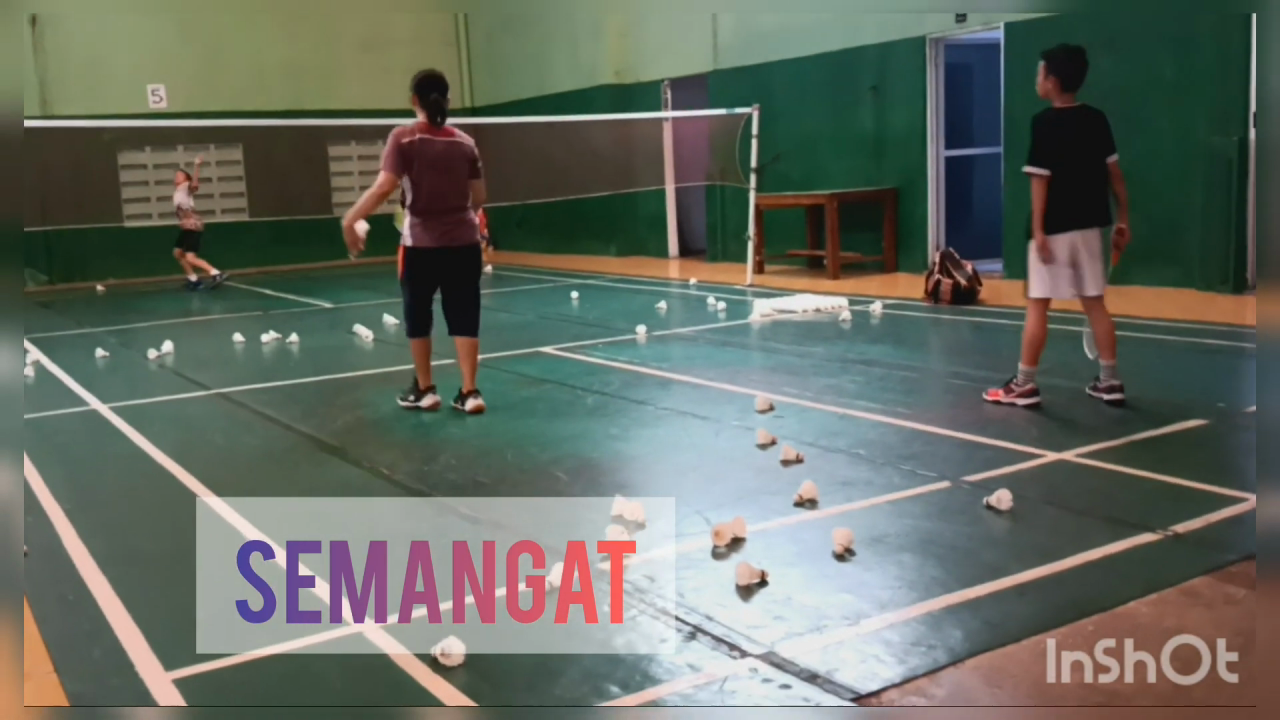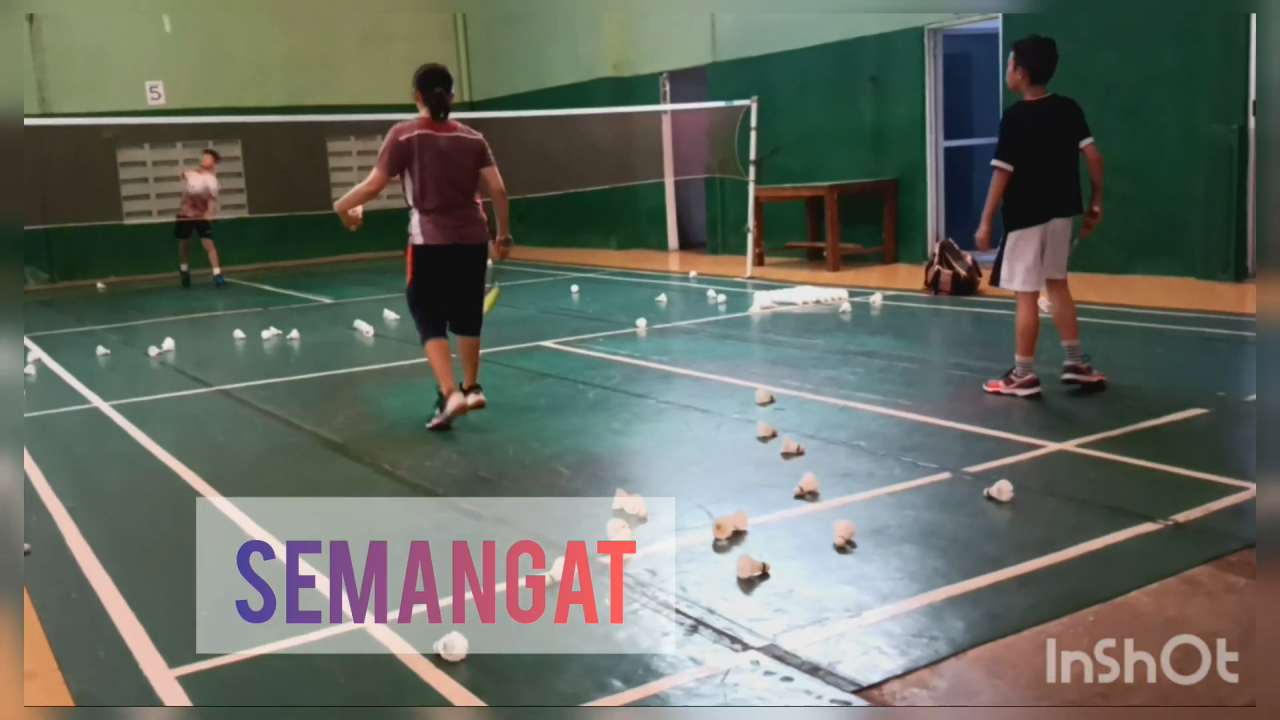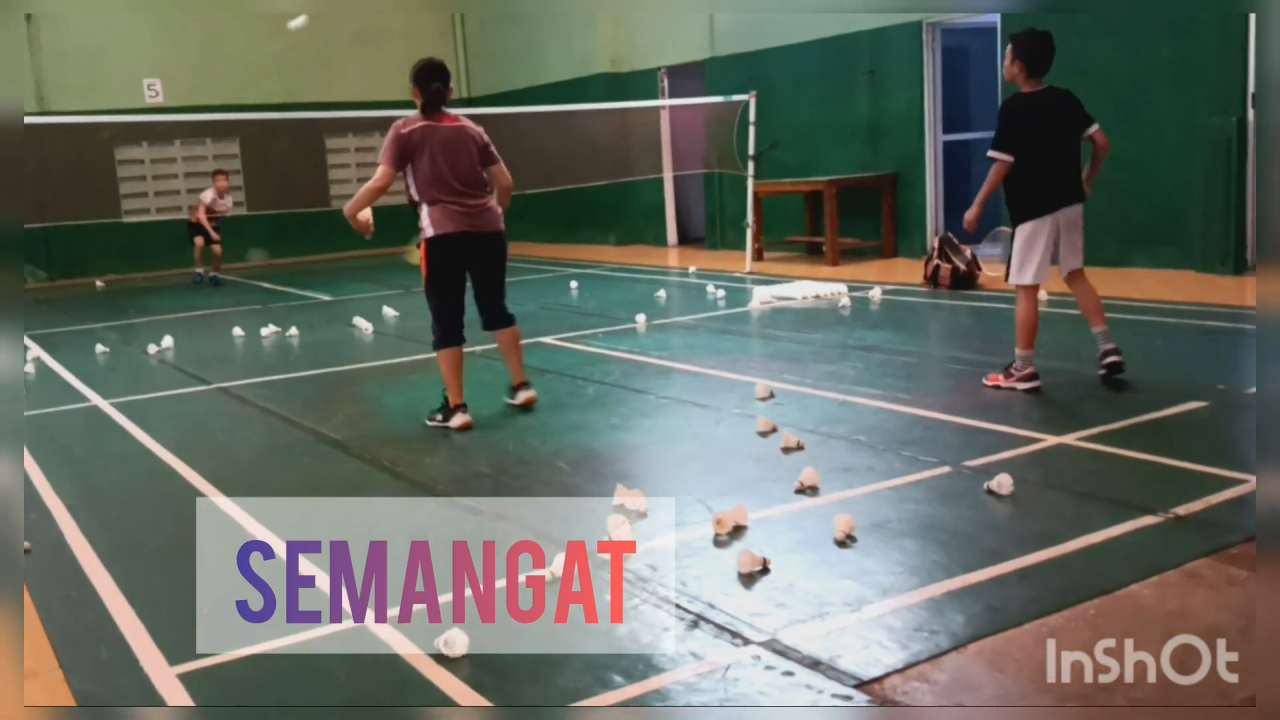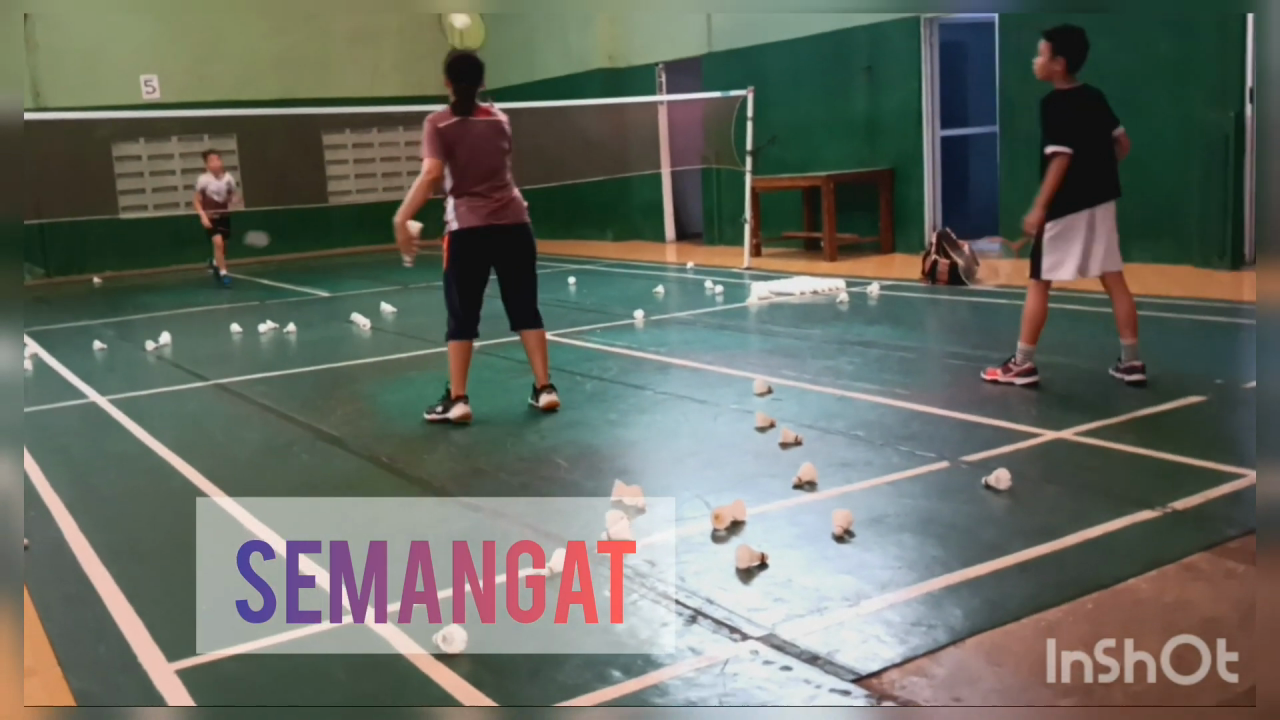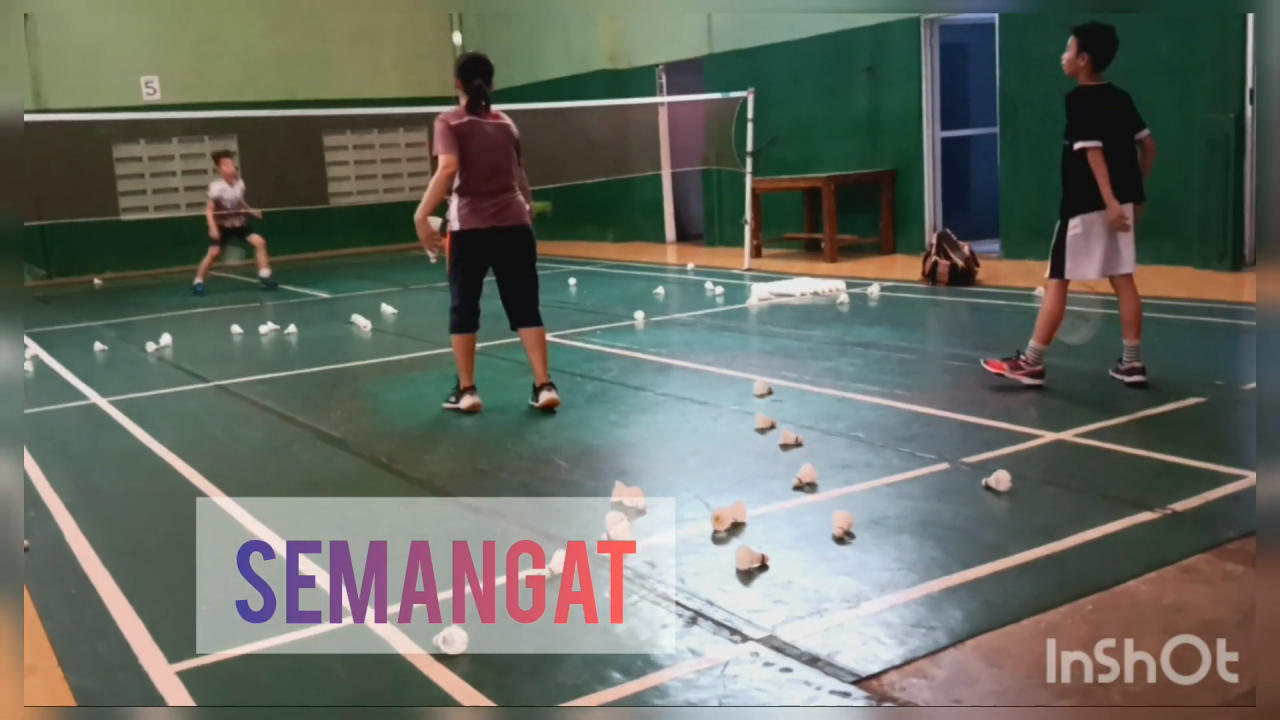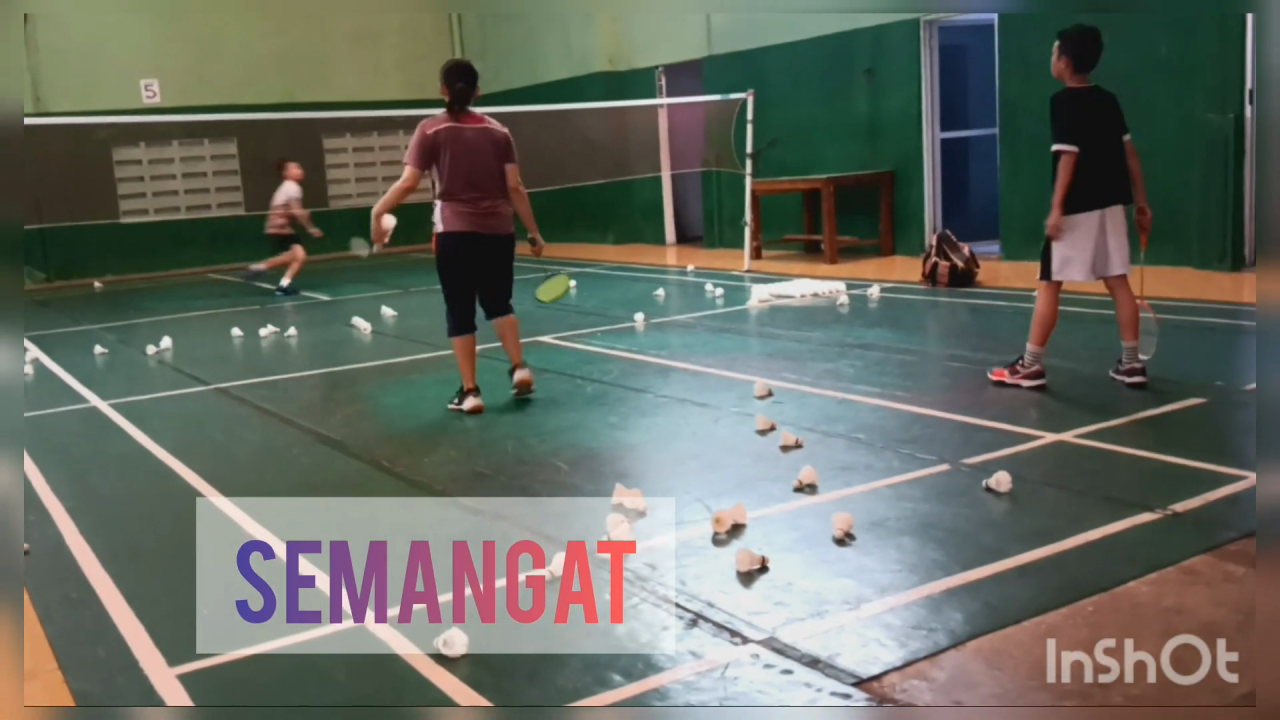
dt=0.3s
person 1, frame 1
left shoulder: (1045, 122)
right shoulder: (1097, 120)
left elbow: (1040, 180)
right elbow: (1114, 173)
left wrist: (1039, 231)
right wrist: (1122, 220)
left hip: (1055, 229)
right hip: (1090, 225)
left knee: (1038, 304)
right knee: (1094, 302)
left ankle: (1024, 384)
right ankle: (1110, 381)
person 1, frame 2
left shoulder: (1015, 117)
right shoulder: (1069, 109)
left elbow: (1002, 173)
right elbow: (1095, 157)
left wrist: (985, 222)
right wrist: (1095, 203)
left hip: (1025, 217)
right hip: (1063, 211)
left knee: (1026, 294)
right knee: (1057, 284)
left ankle: (1024, 376)
right ankle: (1074, 361)
person 1, frame 3
left shoulder: (1013, 108)
right shoulder: (1067, 100)
left elbow: (1002, 164)
right elbow: (1101, 142)
left wrist: (977, 206)
right wrist: (1086, 180)
left hip: (1032, 208)
right hip: (1069, 202)
left knee: (1026, 288)
right knee: (1076, 276)
left ankle: (1022, 369)
right ankle: (1107, 347)
person 1, frame 4
left shoulder: (1053, 103)
right shoulder: (1095, 98)
left elbow: (1060, 158)
right elbow: (1123, 143)
left wrist: (1038, 207)
left hip: (1067, 207)
right hip: (1103, 201)
left knee: (1039, 284)
right knee: (1114, 280)
left ankle: (1022, 363)
right ankle: (1131, 361)
person 1, frame 5
left shoulder: (1079, 99)
right shoulder: (1121, 98)
left elbow: (1093, 152)
right elbow: (1149, 147)
left wrist: (1110, 201)
right wrist: (1133, 191)
left hip: (1086, 206)
right hip: (1123, 201)
left knee: (1057, 282)
right knee: (1124, 280)
left ankle: (1032, 362)
right ankle: (1132, 362)
person 1, frame 6
left shoulder: (1064, 102)
right shoulder: (1108, 101)
left elbow: (1068, 156)
right elbow: (1129, 154)
left wrist: (1055, 208)
right wrist: (1140, 201)
left hip: (1078, 208)
right hip: (1111, 204)
left knee: (1050, 284)
right knee: (1118, 282)
left ankle: (1031, 365)
right ankle: (1132, 363)
person 2, frame 1
left shoulder: (403, 138)
right shoulder: (465, 142)
left elbow: (383, 188)
right elbow: (479, 197)
left wrist: (350, 220)
left hip: (422, 242)
right hip: (465, 241)
left knee: (418, 316)
right knee: (464, 315)
left ankle: (424, 389)
right ankle: (470, 392)
person 2, frame 2
left shoulder: (404, 135)
right shoulder: (472, 138)
left elbow: (374, 184)
right elbow: (498, 189)
left wrist: (342, 205)
right wrist: (503, 232)
left hip: (430, 242)
right hip: (472, 239)
left knee: (430, 320)
right knee: (468, 316)
left ankle: (450, 395)
right ankle: (471, 388)
person 2, frame 3
left shoulder: (405, 130)
right shoulder: (471, 130)
left elbow: (381, 182)
right elbow: (504, 182)
left wrist: (352, 210)
right wrist: (495, 210)
left hip: (443, 235)
right hip: (487, 230)
left knee: (446, 321)
right knee: (496, 310)
left ankle: (456, 407)
right ankle: (521, 385)
person 2, frame 4
left shoulder: (438, 123)
right shoulder: (498, 118)
left elbow: (431, 174)
left wrist: (402, 218)
left hip: (468, 228)
right hip: (514, 223)
left knee: (462, 316)
right knee: (524, 308)
left ankle: (456, 399)
right ankle: (544, 388)
person 2, frame 5
left shoulder: (450, 122)
right shoulder: (506, 124)
left elbow: (447, 169)
left wrist: (422, 215)
right wrist: (527, 206)
left hip: (470, 228)
right hip: (515, 226)
left knee: (464, 310)
right knee: (525, 307)
left ankle: (466, 389)
right ankle: (544, 386)
person 2, frame 6
left shoulder: (430, 130)
right shoulder: (498, 131)
left elbow: (407, 183)
right elbow: (515, 188)
left wrist: (377, 212)
right wrist: (533, 231)
left hip: (454, 232)
right hip: (498, 230)
left knee: (460, 312)
right knee: (498, 302)
left ankle: (470, 391)
right ankle: (518, 367)
